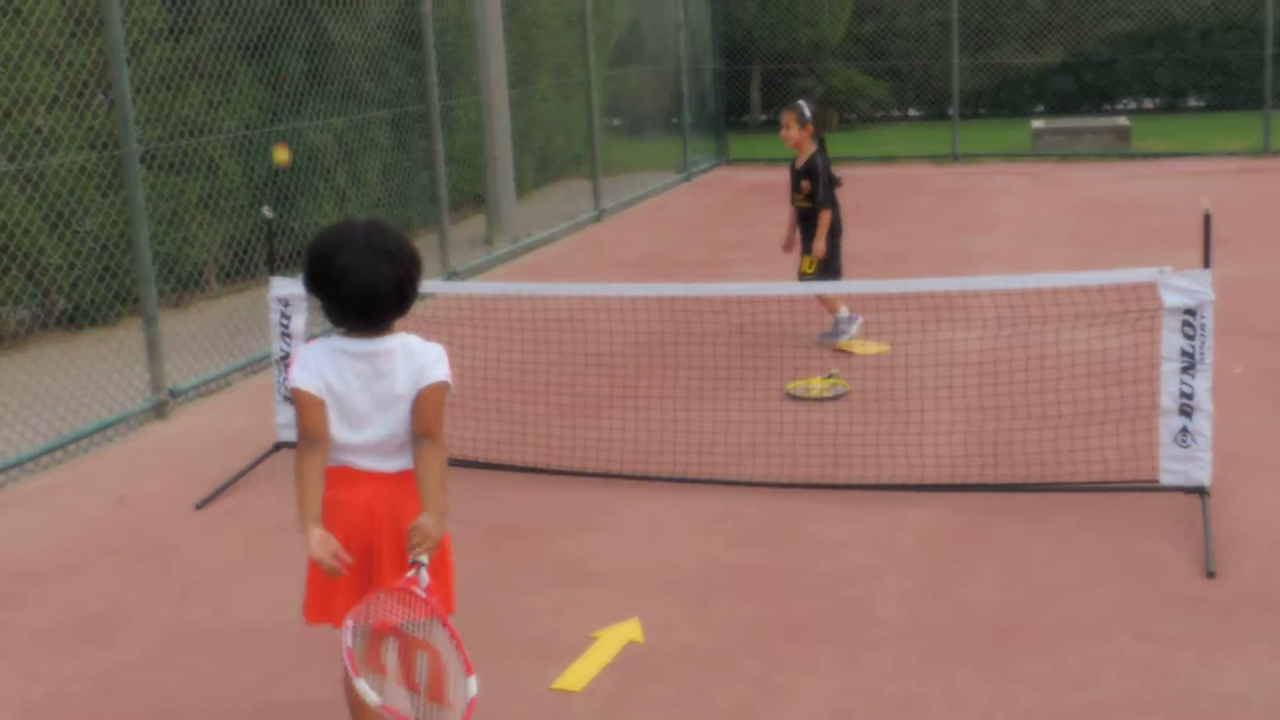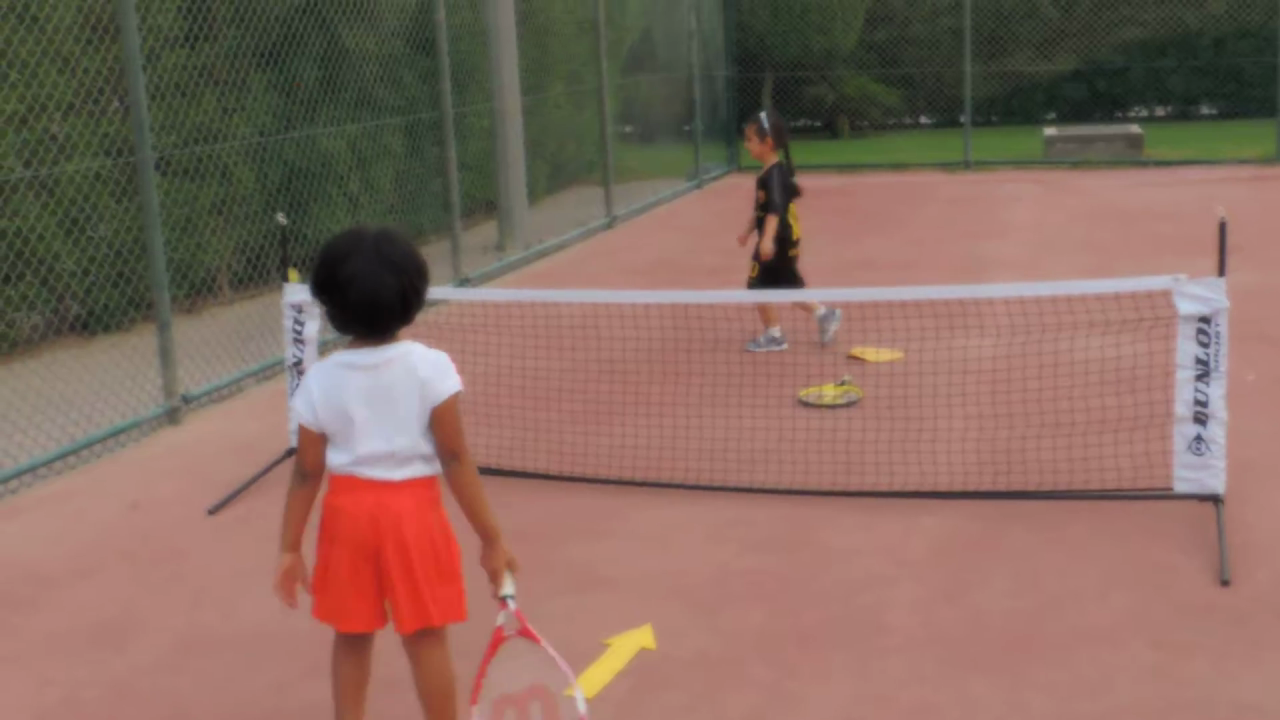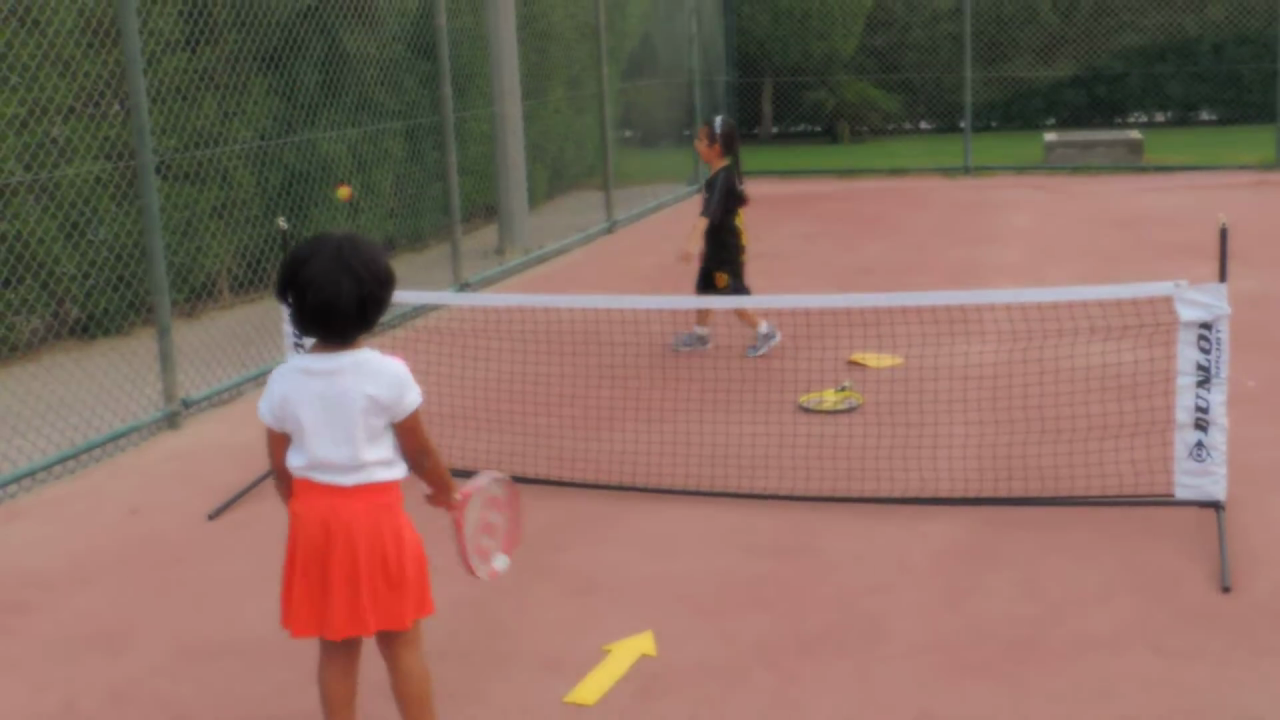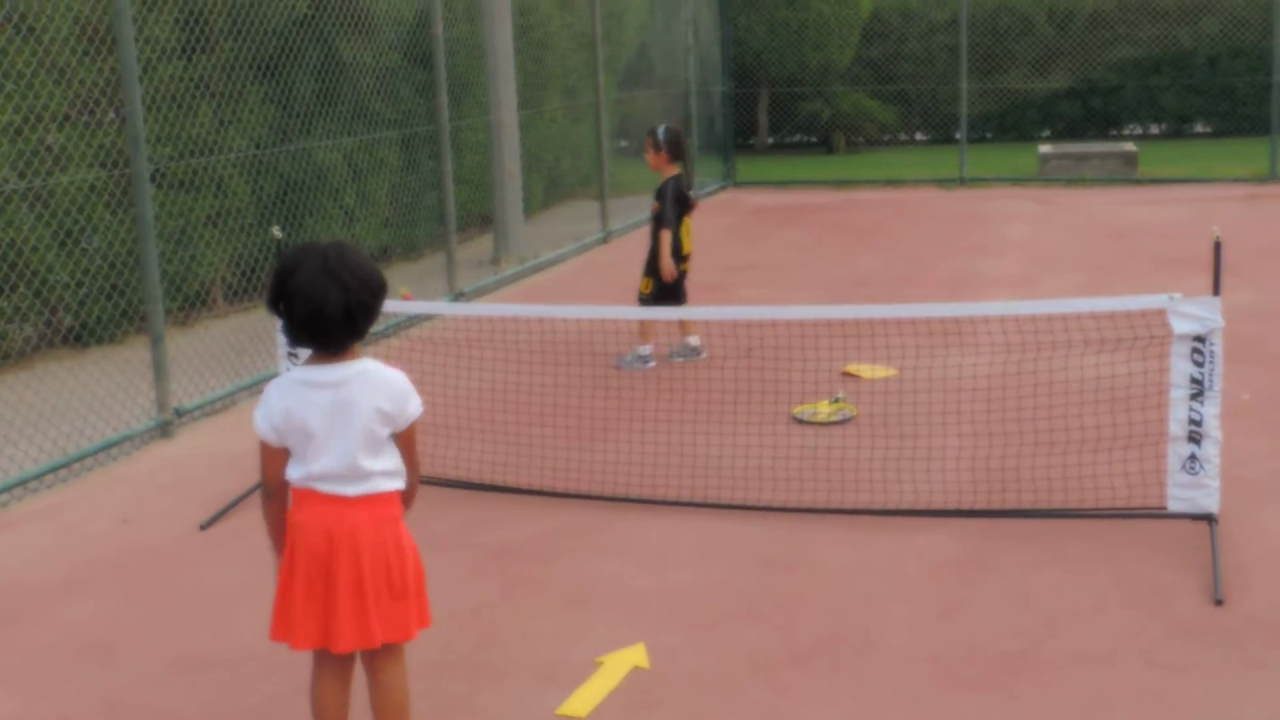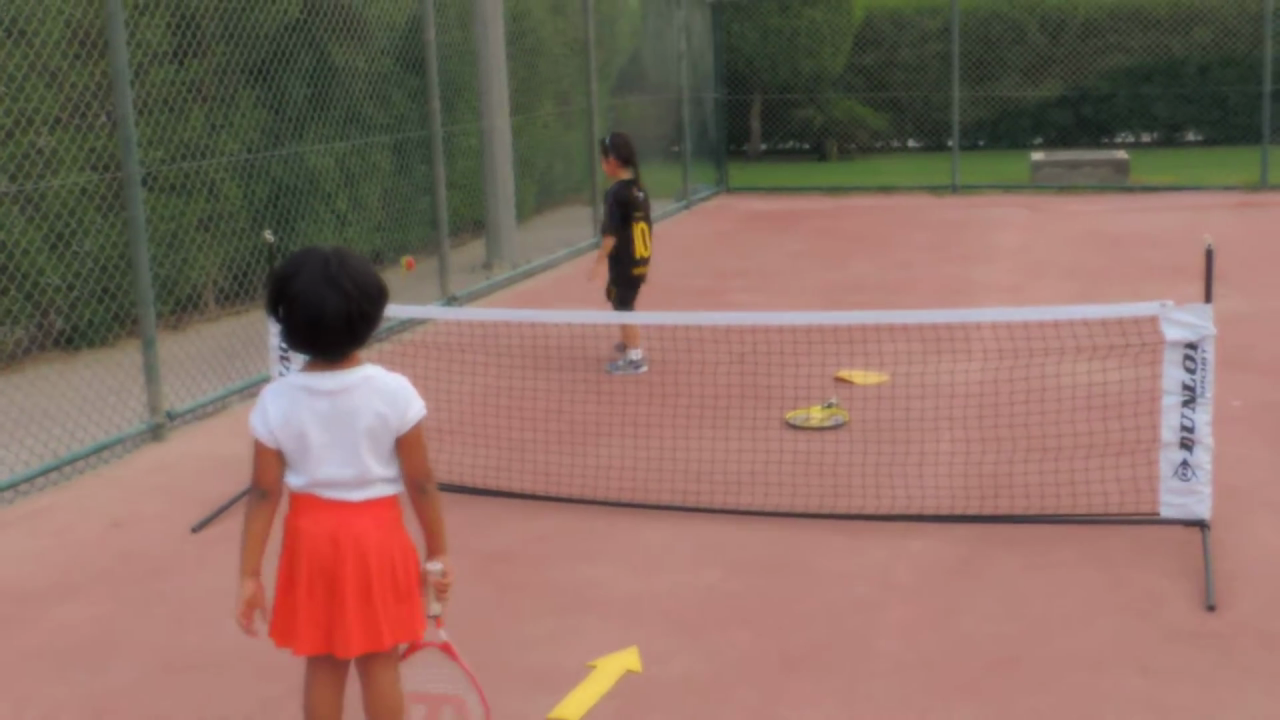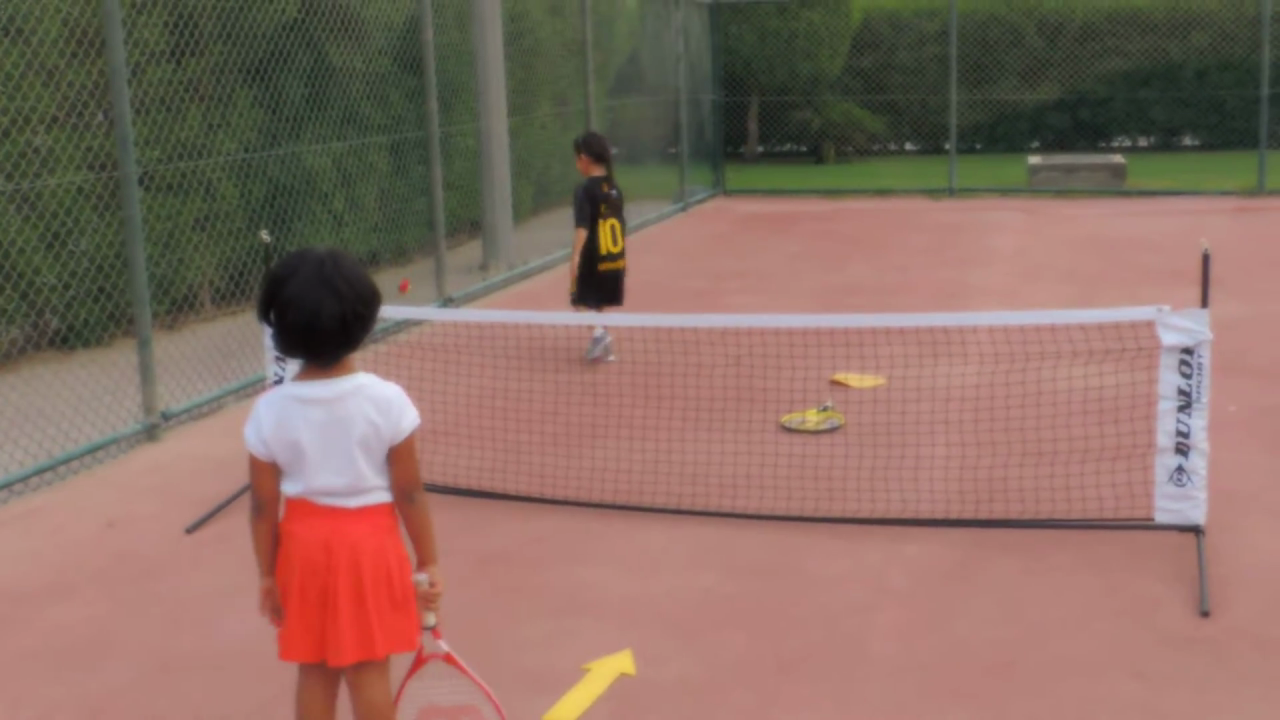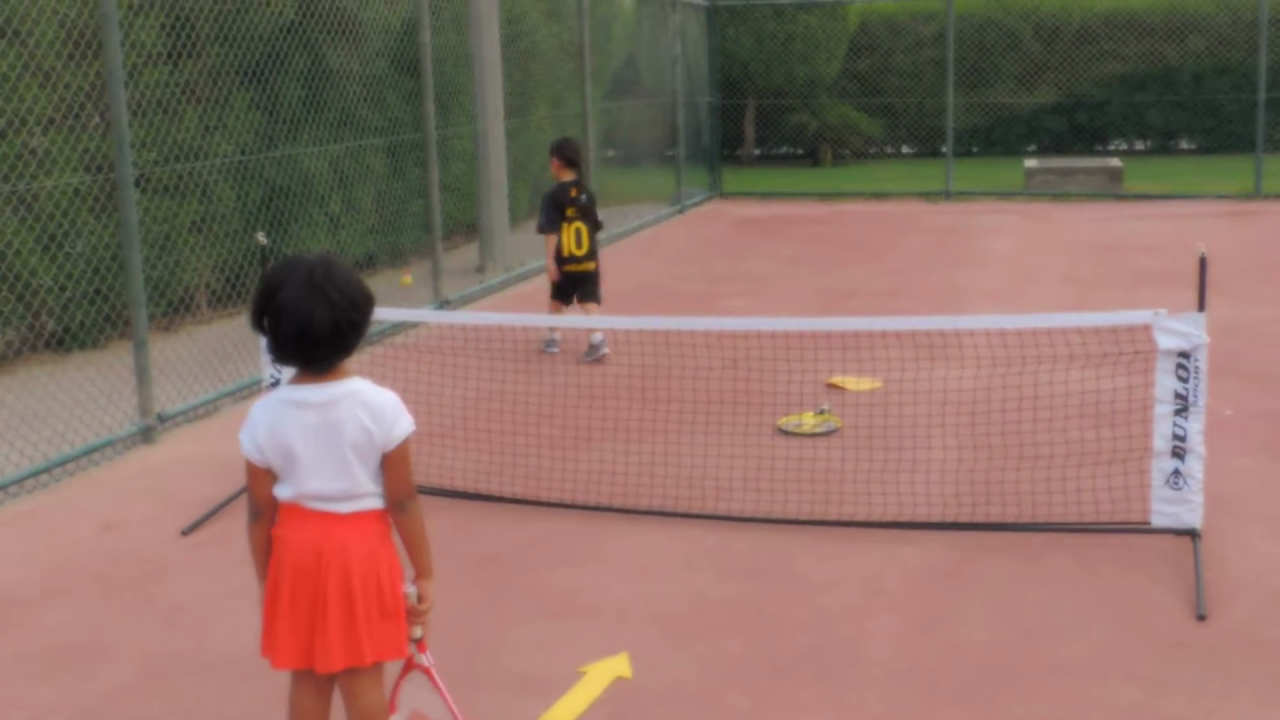
dt=0.3s
person 1, frame 1
left shoulder: (313, 362)
right shoulder: (425, 357)
left elbow: (311, 442)
right elbow: (428, 439)
left wrist: (312, 526)
right wrist: (434, 512)
left hip: (345, 506)
right hip: (405, 503)
person 1, frame 2
left shoulder: (320, 380)
right shoulder: (430, 367)
left elbow: (305, 474)
right elbow: (455, 459)
left wrist: (289, 549)
right wrist: (490, 537)
left hip: (350, 513)
right hip: (413, 512)
left knee: (351, 639)
right knee: (427, 639)
person 1, frame 3
left shoulder: (283, 382)
right shoulder: (388, 375)
left elbow: (281, 469)
right elbow: (419, 453)
right wrist: (446, 490)
left hip: (314, 519)
right hip: (376, 517)
left knee: (336, 644)
right knee: (400, 641)
person 1, frame 4
left shoulder: (280, 395)
right shoulder: (391, 385)
left elbow: (274, 488)
right elbow: (410, 474)
left wrist: (281, 552)
left hip: (312, 529)
right hip: (376, 527)
left knee: (329, 658)
right knee: (384, 657)
person 1, frame 5
left shoulder: (277, 400)
right shoulder: (393, 391)
left elbow: (264, 494)
right elbow: (420, 483)
left wrist: (250, 574)
right wrist: (438, 554)
left hip: (311, 537)
right hip: (376, 534)
left knee: (322, 662)
right knee: (378, 661)
person 1, frame 6
left shoulder: (271, 409)
right shoulder: (386, 399)
left elbow: (264, 505)
right elbow: (409, 493)
left wrist: (267, 574)
right wrist: (428, 561)
left hip: (306, 545)
right hip: (369, 543)
left knee: (315, 668)
right knee: (367, 669)
person 1, frame 7
left shoulder: (266, 414)
right shoulder: (380, 406)
left elbow: (261, 511)
right elbow: (402, 501)
left wrist: (265, 579)
right wrist: (423, 573)
left hip: (298, 550)
right hip: (360, 551)
left knee: (308, 675)
right knee: (362, 676)
person 2, frame 1
left shoulder: (819, 163)
right shoulder: (797, 164)
left elbow: (826, 204)
left wrist: (821, 238)
right wrist: (789, 233)
left hip: (823, 232)
right hip: (809, 231)
left knee: (811, 279)
right knee: (821, 281)
left ankle: (845, 317)
right ankle: (841, 322)
person 2, frame 2
left shoulder: (774, 175)
right shoulder: (770, 172)
left elbow: (775, 210)
left wrist: (767, 238)
right wrist: (748, 230)
left hip: (778, 241)
right hip: (785, 241)
left knee: (757, 288)
right knee: (792, 286)
left ankle: (773, 336)
right ankle: (825, 315)
person 2, frame 3
left shoulder: (722, 179)
right shoulder: (723, 175)
left elbow: (708, 214)
left wrist: (694, 242)
right wrist: (703, 242)
left hip: (725, 247)
right hip: (717, 245)
left knee: (732, 294)
right knee: (704, 289)
left ankle: (765, 332)
right ankle: (700, 334)
person 2, frame 4
left shoulder: (669, 187)
right shoulder: (679, 183)
left elbow: (666, 225)
left wrist: (665, 256)
left hip: (666, 257)
right hip: (680, 256)
left knee: (648, 303)
right knee: (674, 302)
left ankle: (643, 353)
right ankle: (693, 345)
person 2, frame 5
left shoulder: (615, 193)
right shoulder: (640, 190)
left elbow: (610, 233)
left wrist: (599, 261)
left hip: (623, 261)
right hip: (641, 260)
left knee: (623, 309)
right knee: (624, 304)
left ankle: (635, 358)
right ankle: (628, 342)
person 2, frame 6
left shoulder: (585, 190)
right shoulder: (615, 190)
left elbow: (582, 226)
left wrist: (575, 256)
left hip: (592, 261)
right hip: (616, 259)
left knee: (582, 303)
right knee: (604, 303)
left ankle: (599, 333)
right ankle: (603, 345)
person 2, frame 7
left shoulder: (553, 196)
right shoulder: (587, 195)
left elbow: (551, 232)
right elbow: (595, 228)
left wrist: (550, 260)
left hip: (564, 262)
right hip: (588, 261)
left knee: (557, 300)
right knee: (589, 301)
left ankle: (553, 339)
right ankle: (597, 339)
